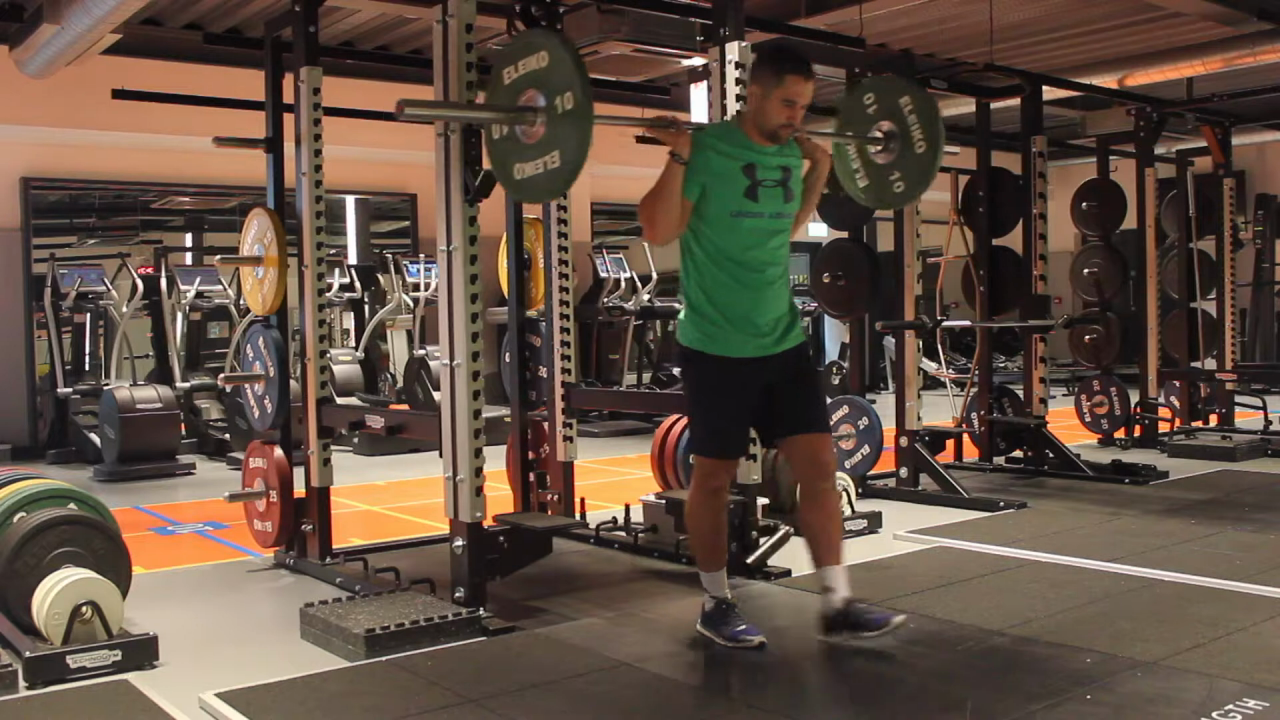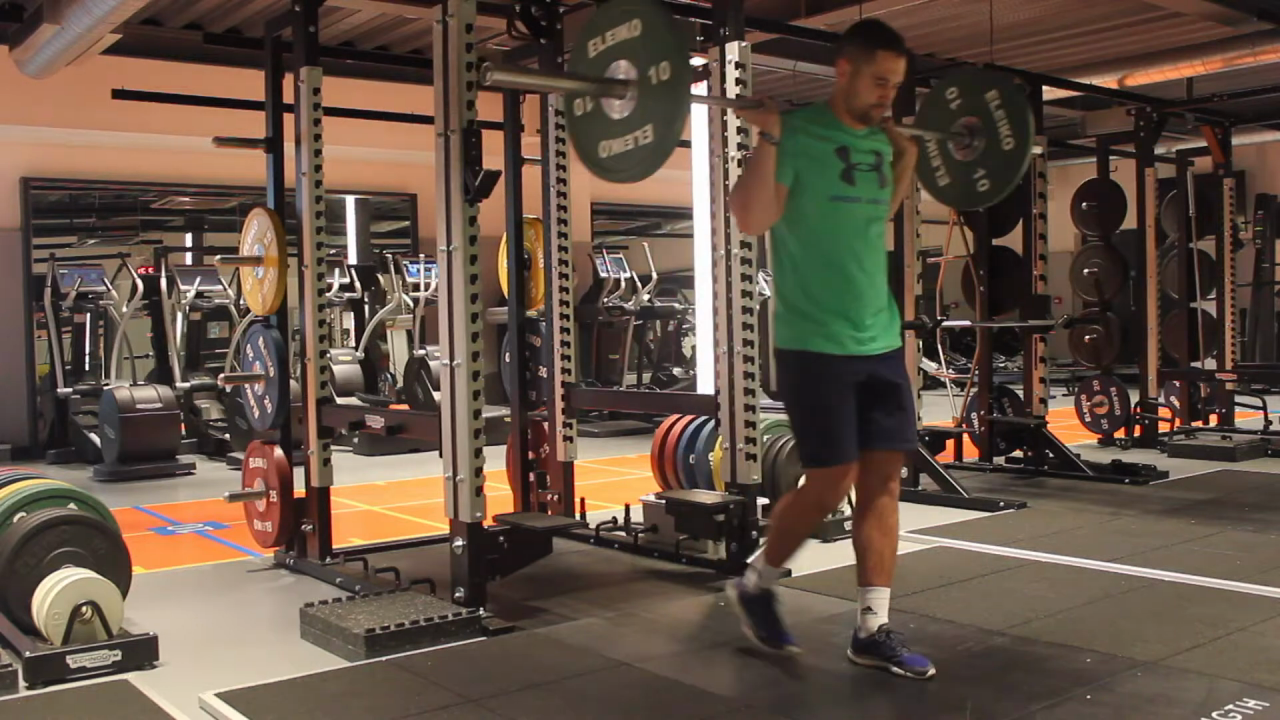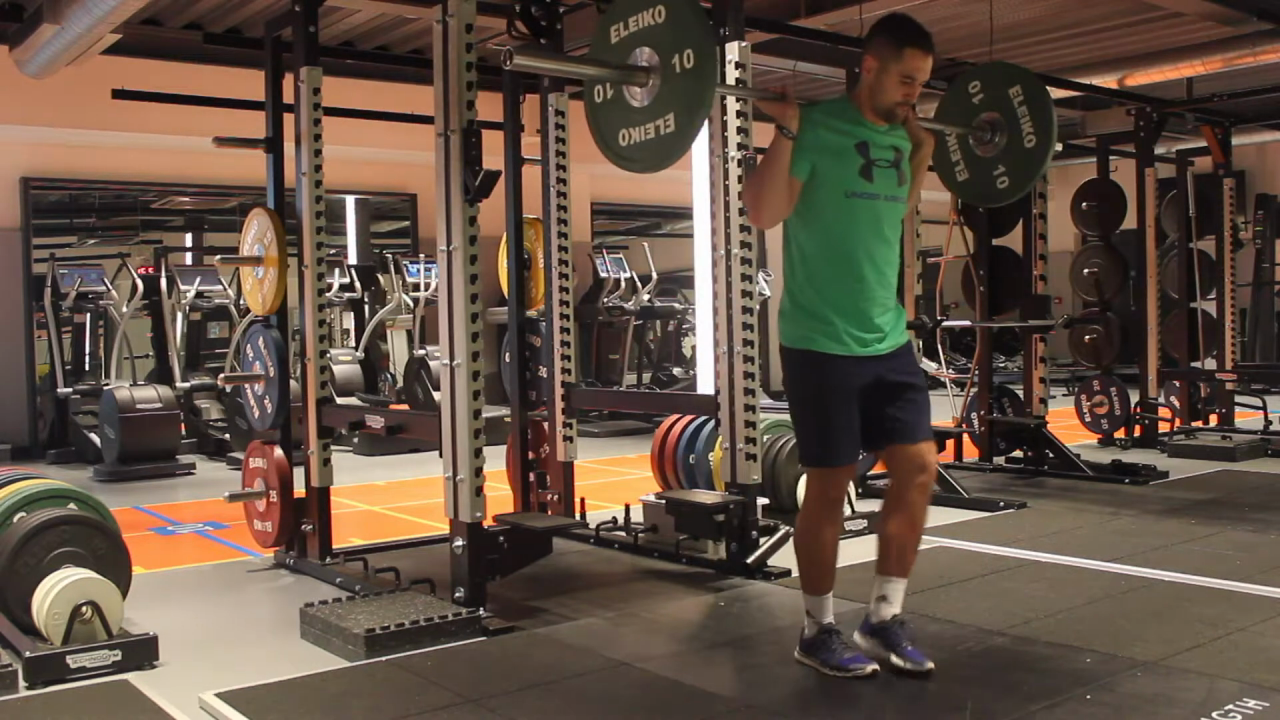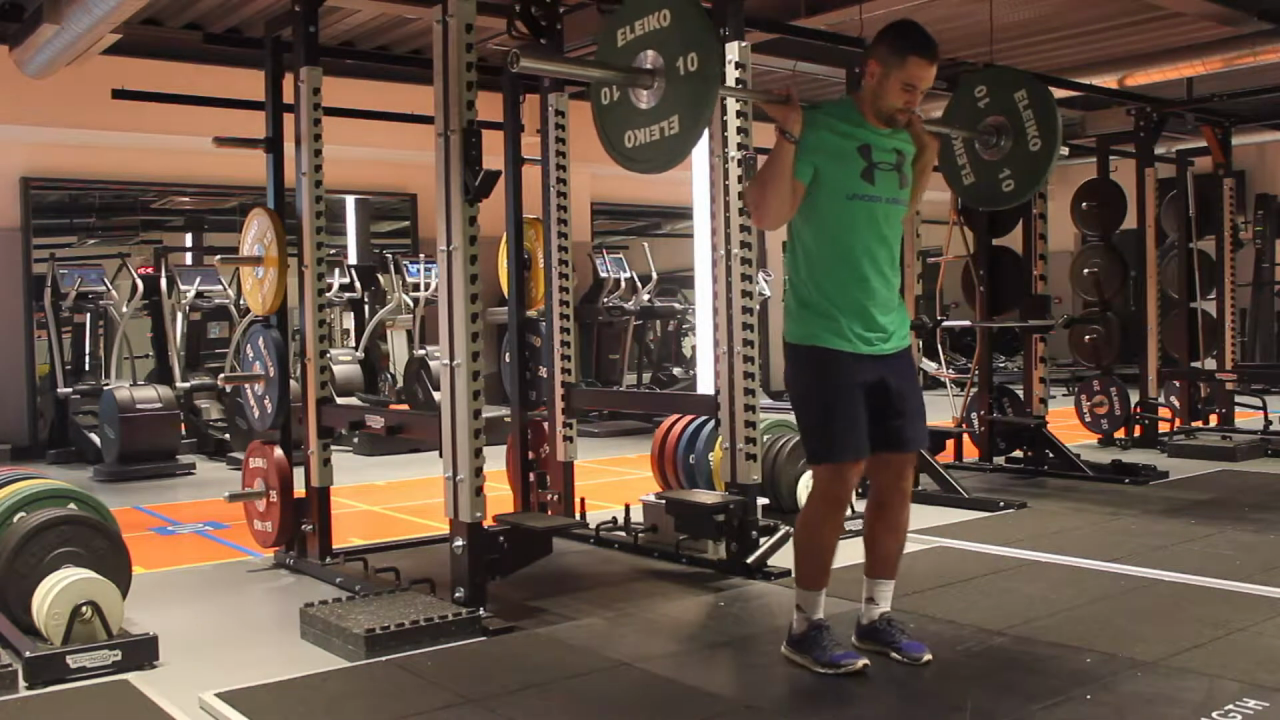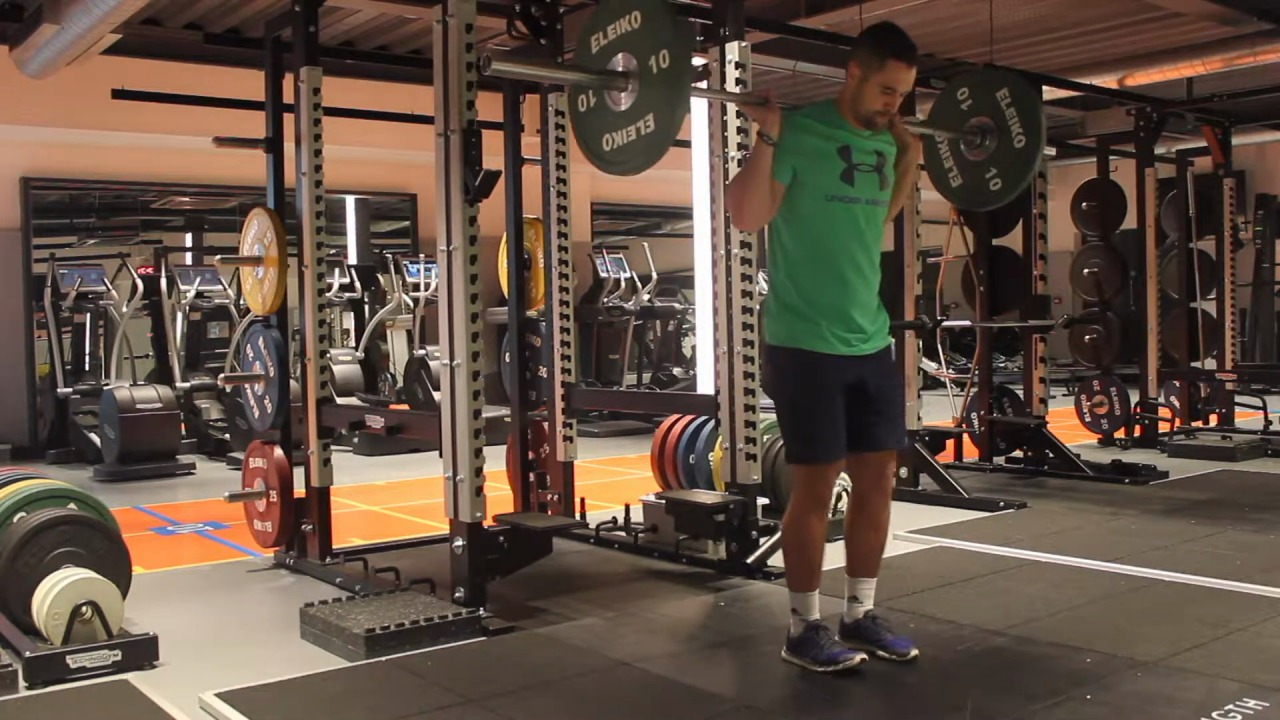
dt=0.5s
person 1, frame 1
left shoulder: (790, 155)
right shoulder: (709, 149)
right elbow: (658, 230)
left wrist: (820, 167)
right wrist: (679, 157)
left hip: (784, 342)
right hip: (717, 348)
left knee: (818, 464)
right knee: (715, 477)
left ankle: (838, 604)
right ankle: (717, 602)
person 1, frame 2
left shoulder: (878, 143)
right shoulder: (799, 134)
right elbow: (752, 219)
left wrist: (906, 158)
right wrist: (768, 137)
left hip: (879, 341)
right hip: (813, 345)
left knee: (883, 481)
right knee: (830, 483)
left ankle: (874, 628)
right ankle: (757, 584)
person 1, frame 3
left shoulder: (896, 137)
right shoulder: (817, 127)
right elbow: (763, 211)
left wrist: (922, 152)
right wrist: (786, 129)
left hip: (889, 339)
right hip: (822, 344)
left knee: (918, 470)
right knee: (830, 486)
left ankle: (883, 619)
right ankle: (818, 630)
person 1, frame 4
left shoulder: (901, 141)
right shoulder: (820, 130)
right elbow: (767, 214)
left wrist: (926, 155)
right wrist: (788, 133)
left hip: (890, 339)
right hip: (824, 341)
left knee: (896, 481)
right knee: (839, 480)
left ankle: (876, 617)
right ankle: (806, 626)
person 1, frame 5
left shoulder: (883, 142)
right shoulder: (799, 132)
right elbow: (747, 215)
left wrist: (909, 158)
right wrist: (767, 134)
left hip: (870, 340)
right hip: (805, 342)
left knee: (877, 478)
right knee: (817, 482)
left ankle: (859, 615)
right ankle: (804, 628)
